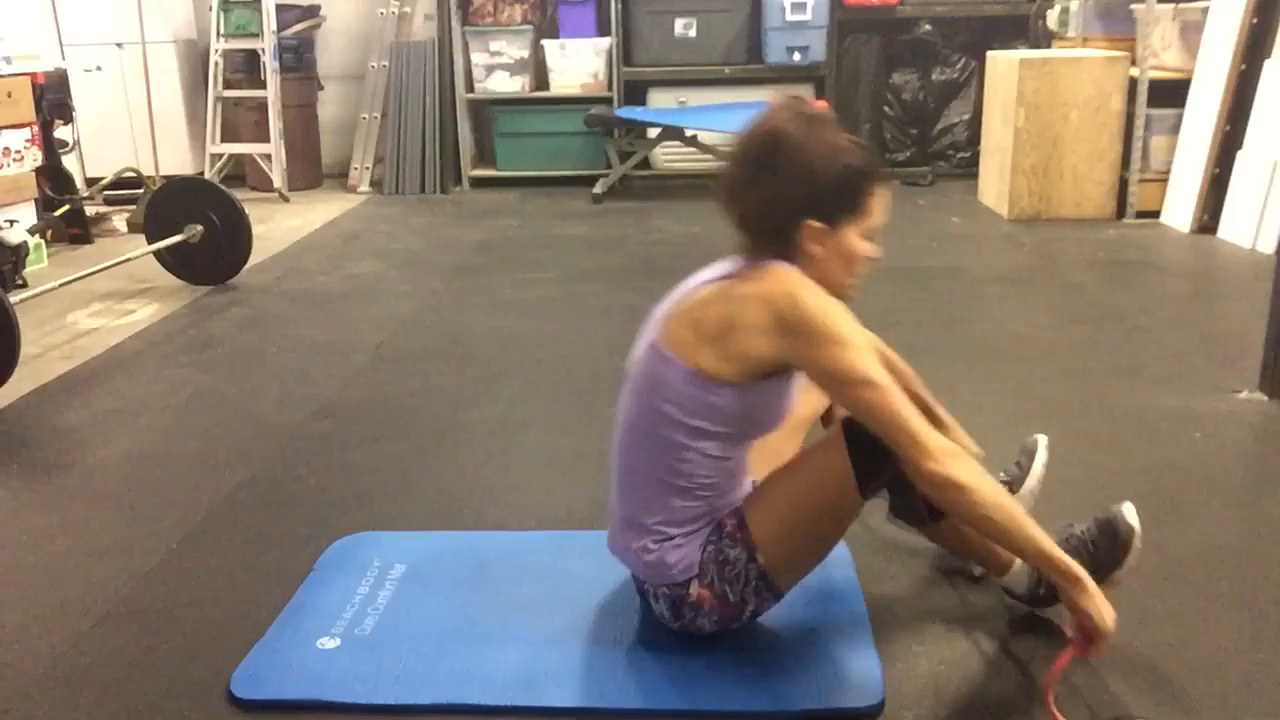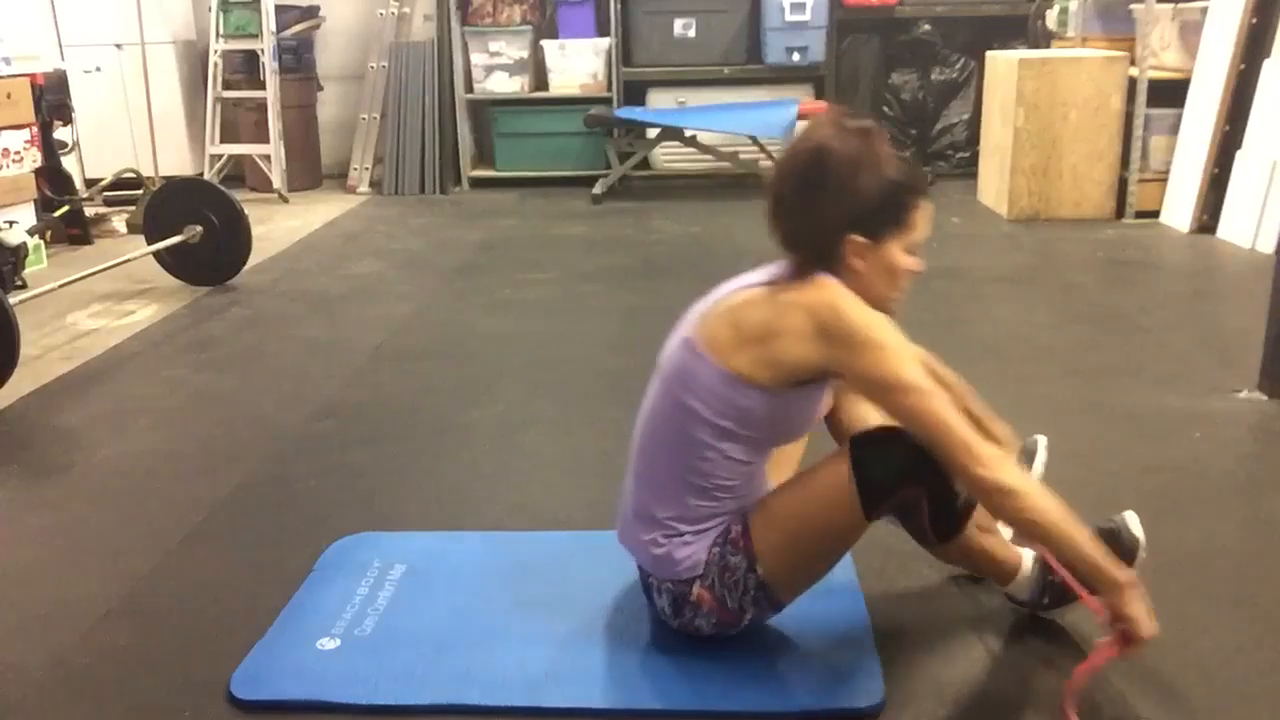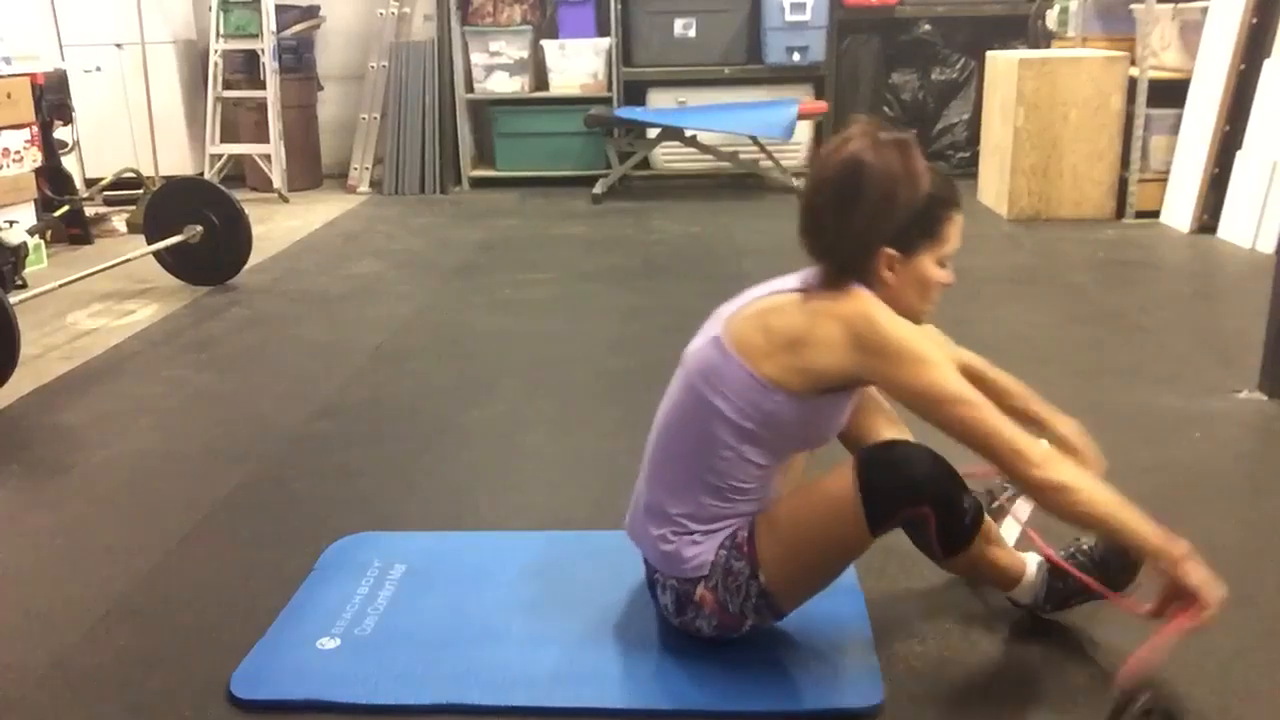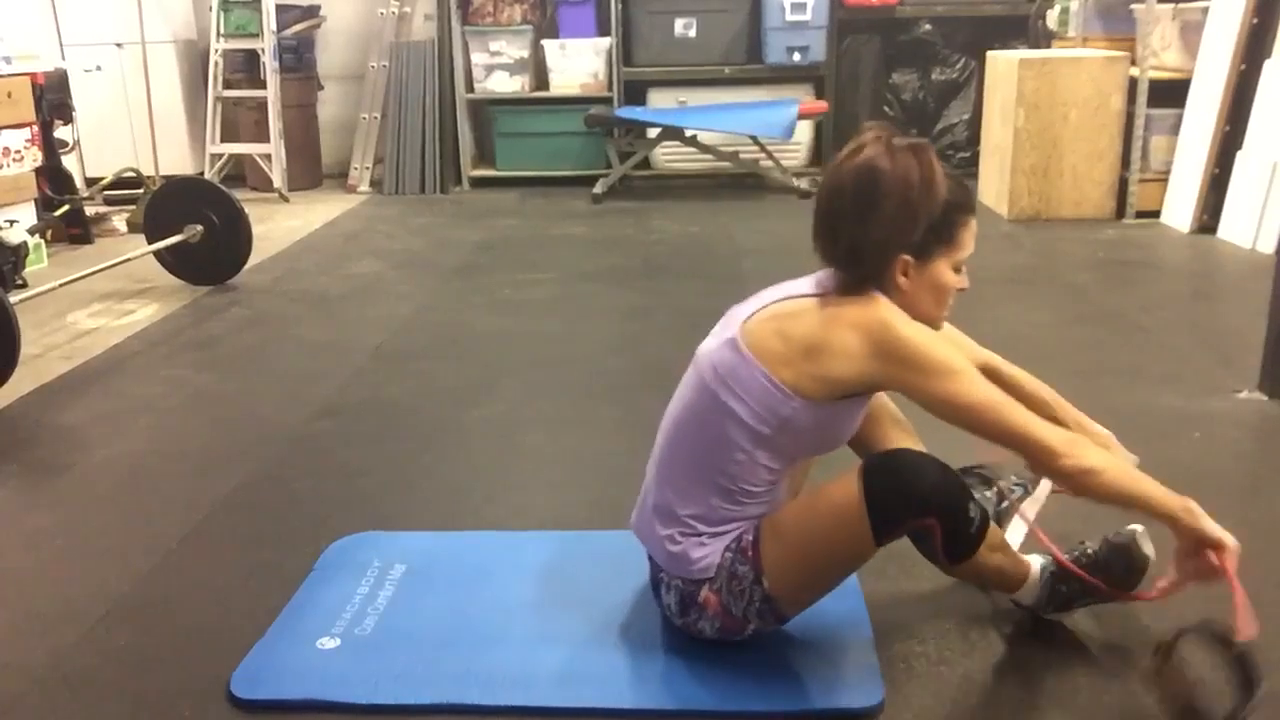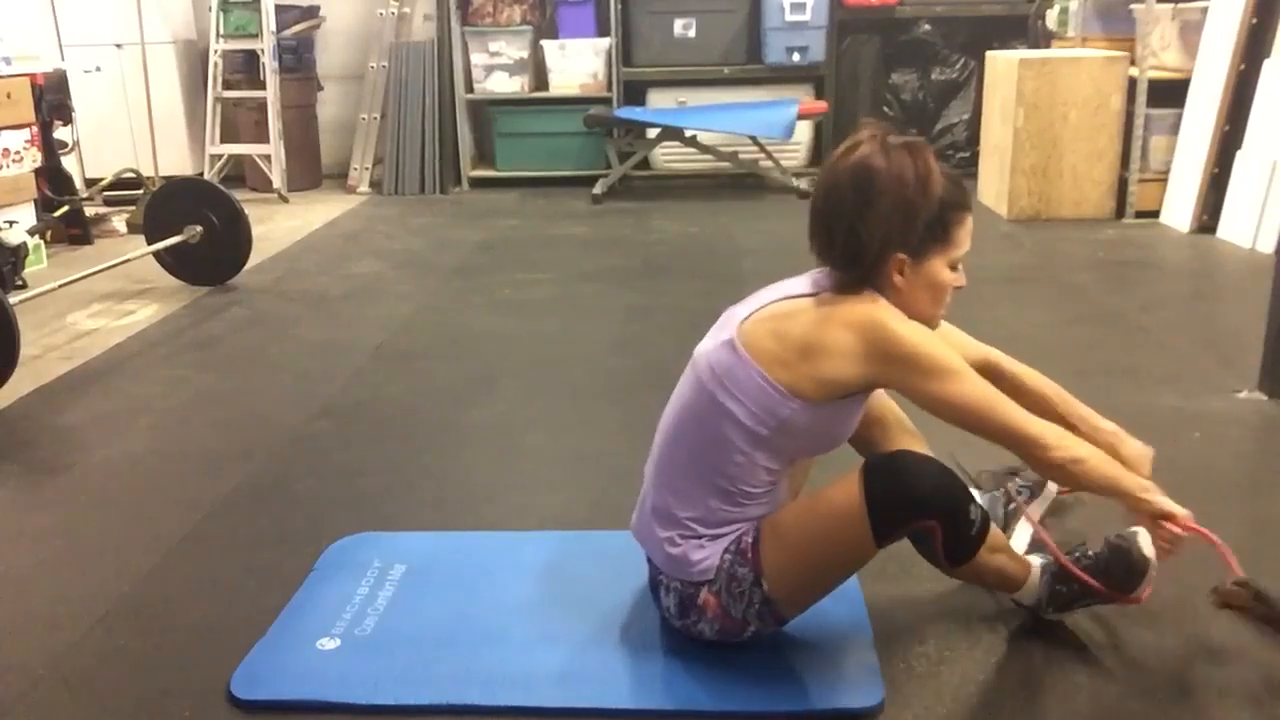
dt=0.1s
person 1, frame 1
left shoulder: (757, 277)
right shoulder: (783, 300)
left elbow: (875, 355)
right elbow: (933, 463)
left wrist: (948, 430)
right wrist: (1068, 573)
left hip: (681, 536)
right hip: (694, 585)
left knee: (824, 381)
right knee: (883, 445)
left ankle: (963, 507)
right ankle: (1027, 577)
person 1, frame 2
left shoulder: (796, 286)
right shoulder: (825, 311)
left elbow: (918, 366)
right elbow: (979, 467)
left wrist: (996, 433)
right wrist: (1112, 579)
left hip: (690, 540)
right hip: (700, 585)
right knee: (897, 461)
left ankle: (972, 514)
right ankle: (1030, 583)
person 1, frame 3
left shoulder: (828, 295)
right shoulder: (856, 323)
left elbow: (964, 366)
right elbow: (1028, 468)
left wrist: (1063, 430)
right wrist: (1168, 551)
left hip: (692, 540)
right hip: (705, 586)
right knee: (908, 475)
left ankle: (964, 520)
right ankle: (1032, 585)
person 1, frame 4
left shoulder: (844, 298)
right shoulder: (875, 329)
left elbow: (990, 368)
right elbow: (1057, 458)
left wrist: (1098, 437)
right wrist: (1186, 517)
left hip: (697, 544)
right hip: (711, 588)
right knee: (914, 485)
left ankle: (973, 527)
right ankle: (1034, 587)
person 1, frame 5
left shoulder: (841, 297)
right shoulder: (871, 329)
left elbow: (989, 365)
right elbow: (1048, 451)
left wrist: (1108, 435)
right wrist: (1146, 497)
left hip: (699, 545)
right hip: (709, 590)
right knee: (912, 486)
left ankle: (978, 523)
right ankle: (1036, 586)
